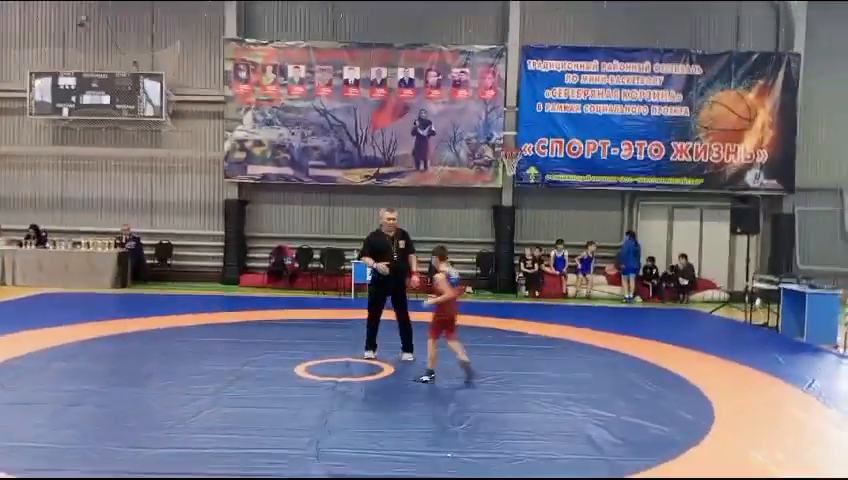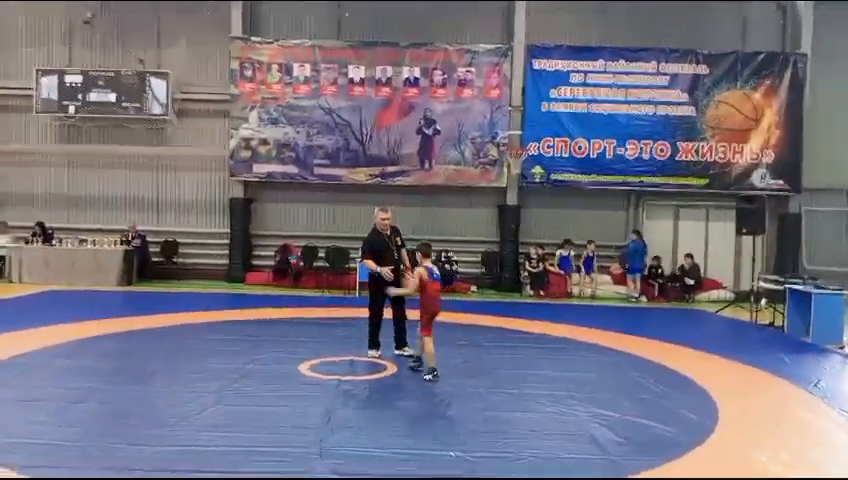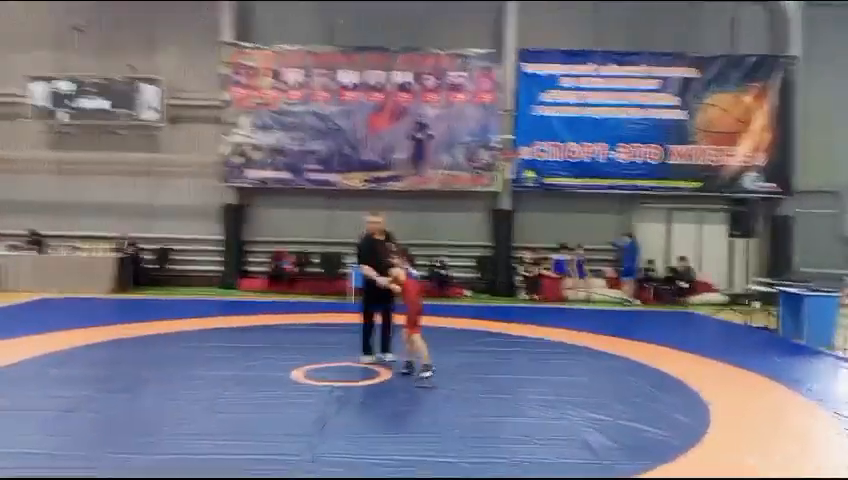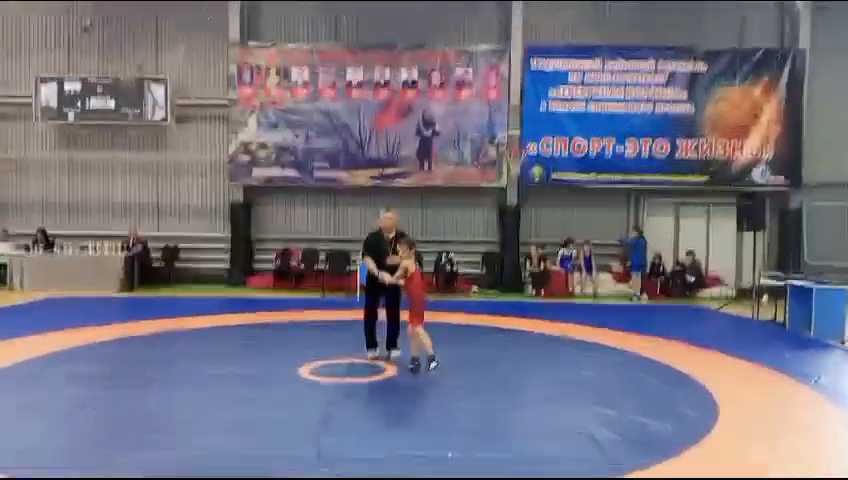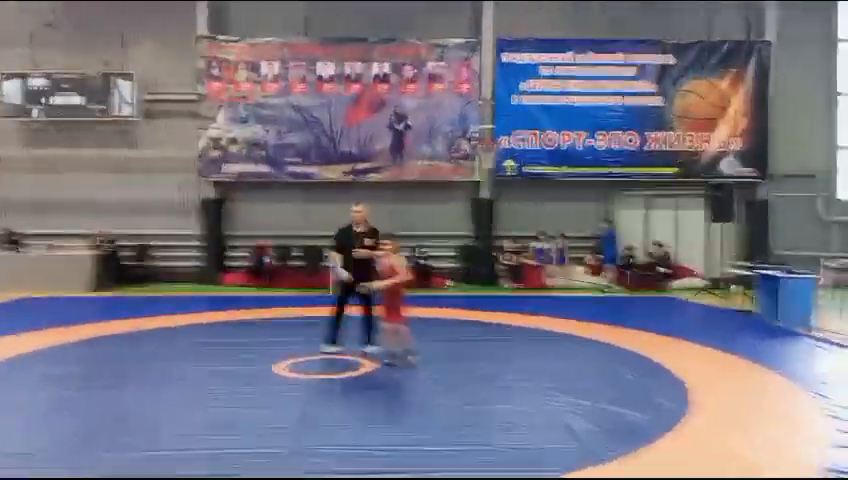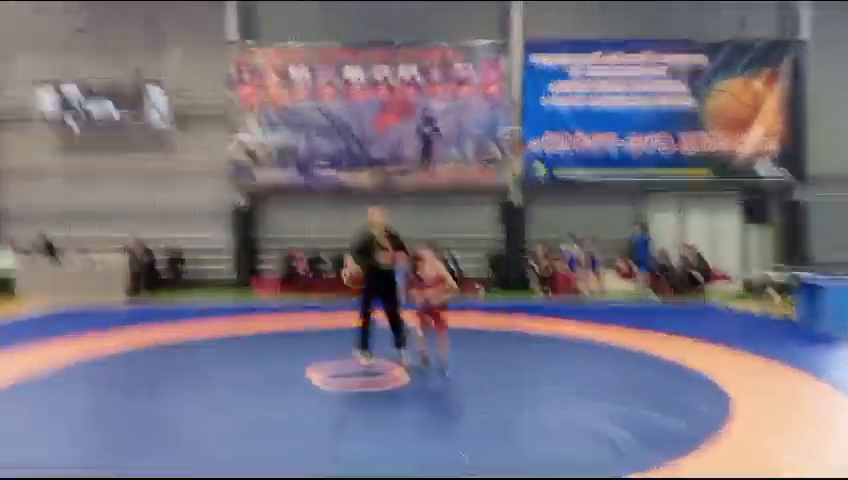
dt=0.3s
person 1, frame 1
left shoulder: (403, 235)
right shoulder: (373, 237)
left elbow: (411, 255)
right elbow: (364, 257)
left wrist: (414, 273)
right wrist: (376, 265)
left hip: (399, 281)
right hip: (379, 282)
left knee: (403, 316)
right knee: (374, 315)
left ankle: (407, 350)
right ankle: (370, 348)
person 1, frame 2
left shoulder: (395, 231)
right shoulder: (371, 238)
left elbow: (402, 249)
right elbow: (366, 260)
left wrist: (407, 267)
right wrist: (379, 270)
left hip: (395, 279)
right hip: (378, 281)
left knee: (400, 312)
right knee: (376, 314)
left ankle: (401, 345)
right ankle: (373, 347)
person 1, frame 3
left shoulder: (388, 237)
right shoulder: (364, 243)
right elbow: (363, 266)
right wrist: (378, 278)
left hip: (388, 284)
right hip: (372, 285)
left knee: (387, 318)
right knee: (368, 319)
left ankle: (385, 350)
right ankle: (367, 352)
person 1, frame 4
left shoulder: (402, 238)
right shoulder: (373, 237)
right elbow: (367, 258)
left wrist: (399, 260)
right wrist: (378, 273)
left hip: (393, 281)
right hip: (374, 280)
left knee: (393, 314)
right knee: (370, 314)
left ankle: (392, 347)
right ankle: (372, 347)
person 1, frame 5
left shoulder: (373, 233)
right shoulder: (343, 232)
right elbow: (335, 253)
left wrist: (368, 253)
right wrist: (339, 269)
left hip: (365, 276)
right hip: (346, 276)
left knee: (368, 309)
right knee: (339, 309)
left ankle: (369, 342)
right ankle: (332, 342)
person 1, frame 6
left shoulder: (392, 237)
right shoulder: (364, 238)
left elbow: (403, 255)
right elbow: (355, 258)
left wrist: (392, 258)
left hip: (387, 281)
right hip: (369, 281)
left knee: (394, 315)
right knee: (365, 316)
left ankle: (401, 348)
right ankle: (364, 350)
person 2, frame 1
left shoulder: (439, 276)
right shoulder: (454, 272)
left elbow: (449, 295)
left wrist: (432, 301)
left hip: (442, 312)
right hip: (452, 311)
left knee: (432, 341)
right knee: (452, 340)
left ankle: (430, 373)
right ankle: (466, 363)
person 2, frame 2
left shoulder: (419, 270)
right shoulder: (435, 268)
left elbow: (411, 290)
left wrist: (395, 291)
right wrist: (412, 280)
left hip: (427, 307)
right hip: (436, 305)
left knee: (426, 337)
right knee: (421, 331)
left ankle: (433, 371)
right ankle: (419, 359)
person 2, frame 3
left shoulder: (396, 271)
right shoulder: (412, 272)
right wrist: (391, 285)
left hip: (412, 306)
right hip: (416, 305)
left knee: (415, 336)
right knee: (407, 335)
left ankle: (427, 367)
right ankle: (409, 365)
person 2, frame 4
left shoulder: (406, 263)
right shoulder: (411, 264)
left elbow: (395, 279)
left wrist: (388, 280)
right wrist: (390, 279)
left hip: (416, 300)
right hip: (416, 299)
left knee: (418, 329)
right knee: (412, 330)
left ankle: (431, 358)
right ankle: (415, 360)
person 2, frame 5
left shoulder: (397, 259)
right shoulder: (381, 260)
left elbow: (405, 277)
left wrist: (387, 283)
right wrist: (369, 285)
left hip: (396, 296)
right hip: (386, 297)
left knee: (398, 325)
right knee: (387, 326)
left ankle: (409, 352)
right ankle: (392, 354)
person 2, frame 6
left shoulder: (439, 269)
right shoulder: (418, 270)
left elbow: (453, 287)
right elbow: (414, 289)
left wrist: (441, 298)
right wrist: (418, 298)
left hip: (438, 306)
right hip: (424, 306)
left knee: (441, 335)
right knee: (420, 333)
left ankle: (443, 364)
right ankle: (424, 358)
